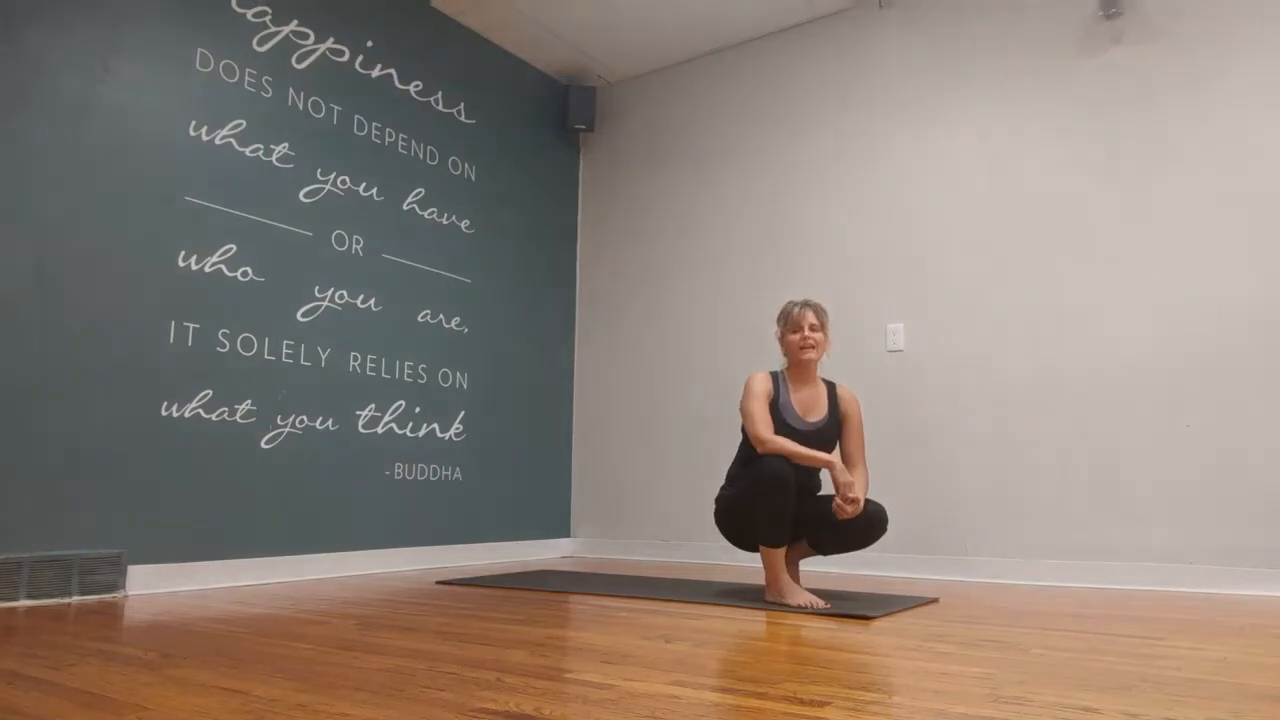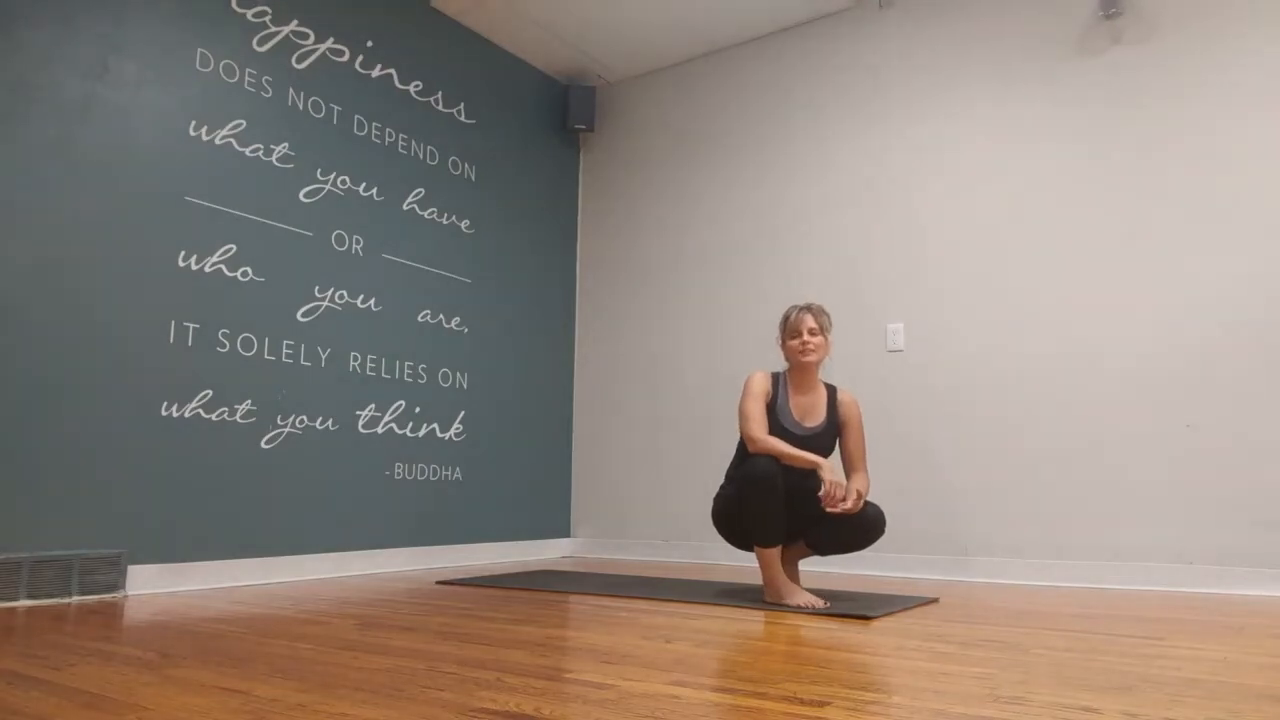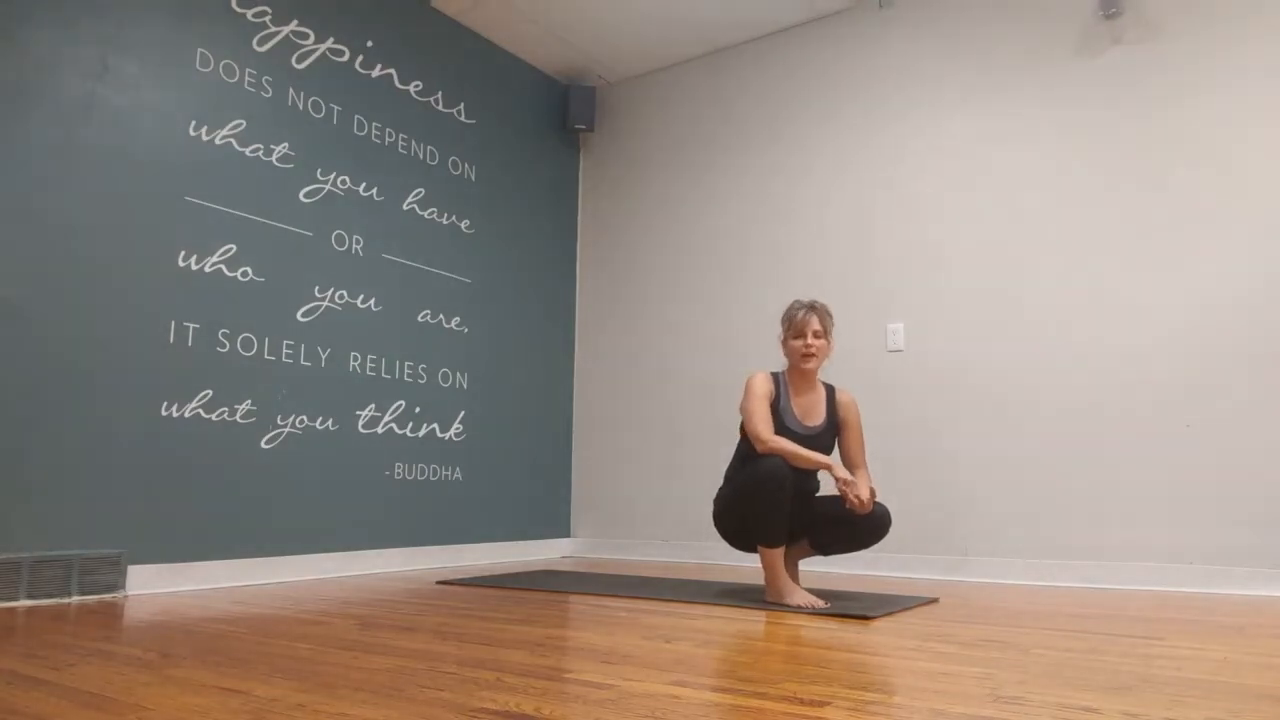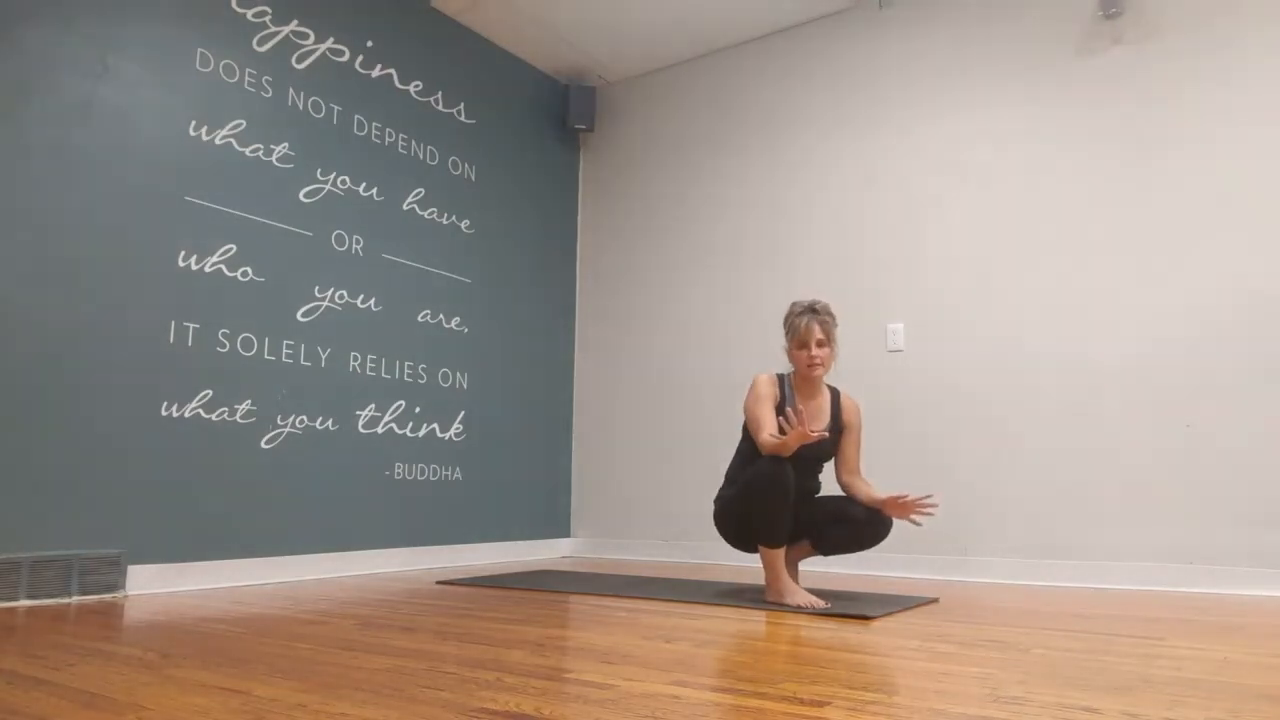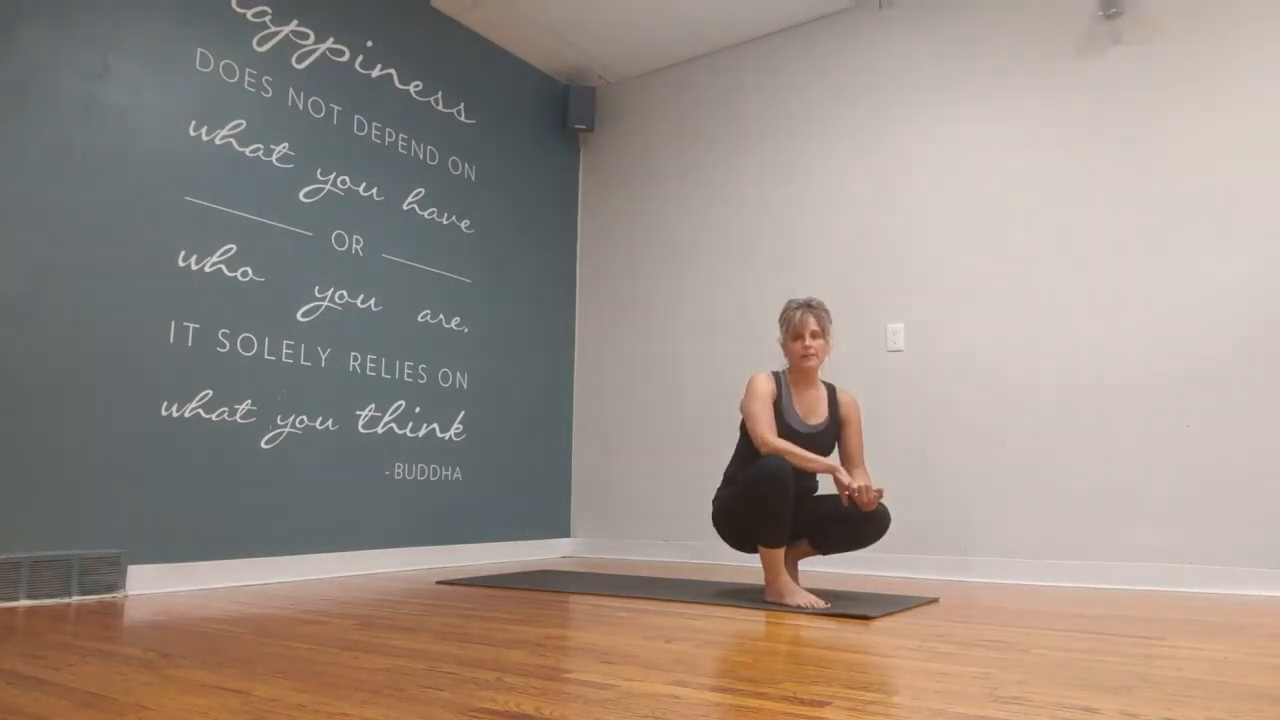
dt=1s
person 1, frame 1
left shoulder: (842, 399)
right shoulder: (762, 384)
left elbow: (857, 466)
right elbow: (763, 441)
left wrist: (856, 498)
right wrist: (829, 461)
left hip: (796, 509)
right hip: (744, 510)
left knee: (872, 518)
right knee: (775, 467)
left ankle: (788, 556)
right ankle: (777, 583)
person 1, frame 2
left shoulder: (842, 403)
right shoulder: (762, 383)
left elbow: (858, 471)
right elbow: (756, 440)
left wrist: (854, 497)
right wrist: (818, 463)
left hip: (797, 511)
right hip: (742, 512)
left knee: (870, 520)
right knee: (762, 467)
left ankle: (787, 555)
right ankle: (775, 584)
person 1, frame 3
left shoulder: (841, 402)
right shoulder: (762, 384)
left elbow: (858, 468)
right elbow: (764, 442)
left wrist: (862, 494)
right wrist: (829, 464)
left hip: (795, 510)
right hip: (742, 512)
left knee: (875, 519)
right knee: (772, 468)
left ankle: (787, 555)
right ankle: (776, 583)
person 1, frame 4
left shoulder: (845, 407)
right shoulder: (766, 386)
left elbow: (849, 476)
right elbow: (767, 446)
left wrist: (882, 502)
right wrist: (794, 441)
left hip: (794, 510)
right hip: (742, 512)
left knee: (875, 522)
right knee: (774, 469)
left ankle: (788, 555)
right ankle: (777, 582)
person 1, frame 5
left shoulder: (843, 402)
right shoulder: (764, 384)
left elbow: (856, 468)
right elbow: (767, 444)
left wrist: (866, 491)
right wrist: (831, 467)
left hip: (793, 509)
right hip: (740, 511)
left knee: (874, 517)
right knee: (774, 468)
left ankle: (788, 555)
right ankle: (777, 583)
